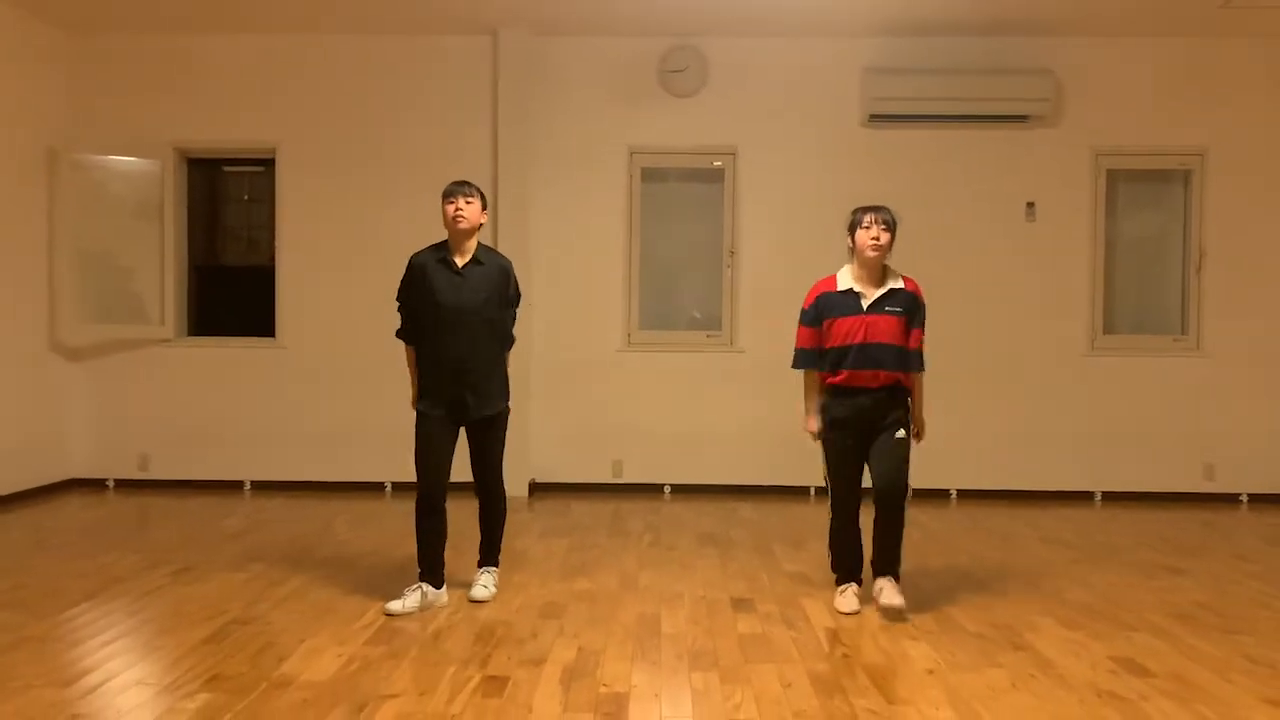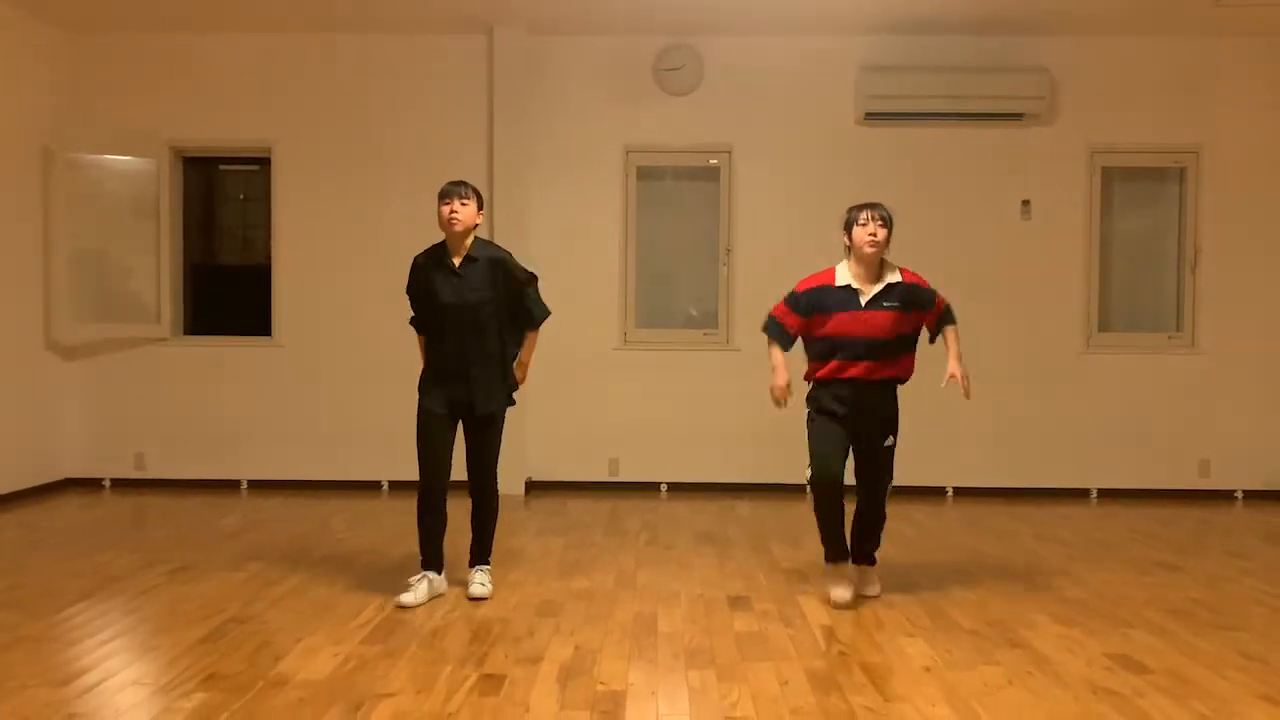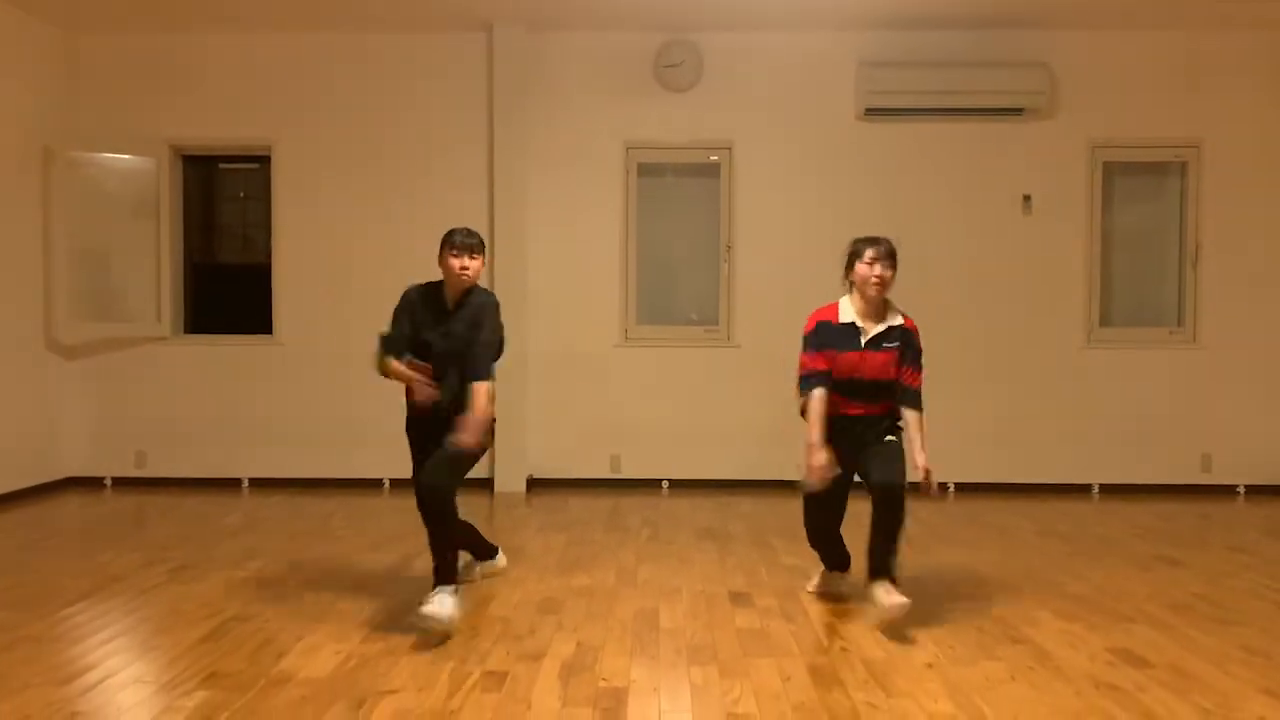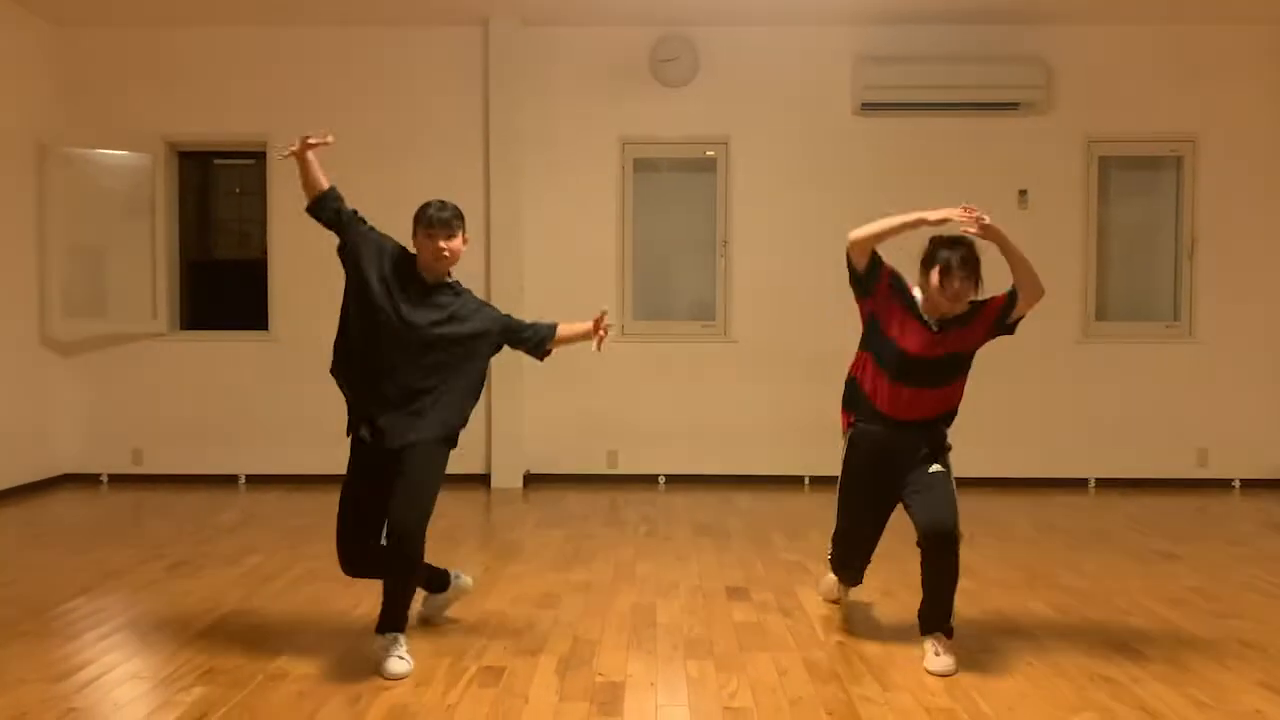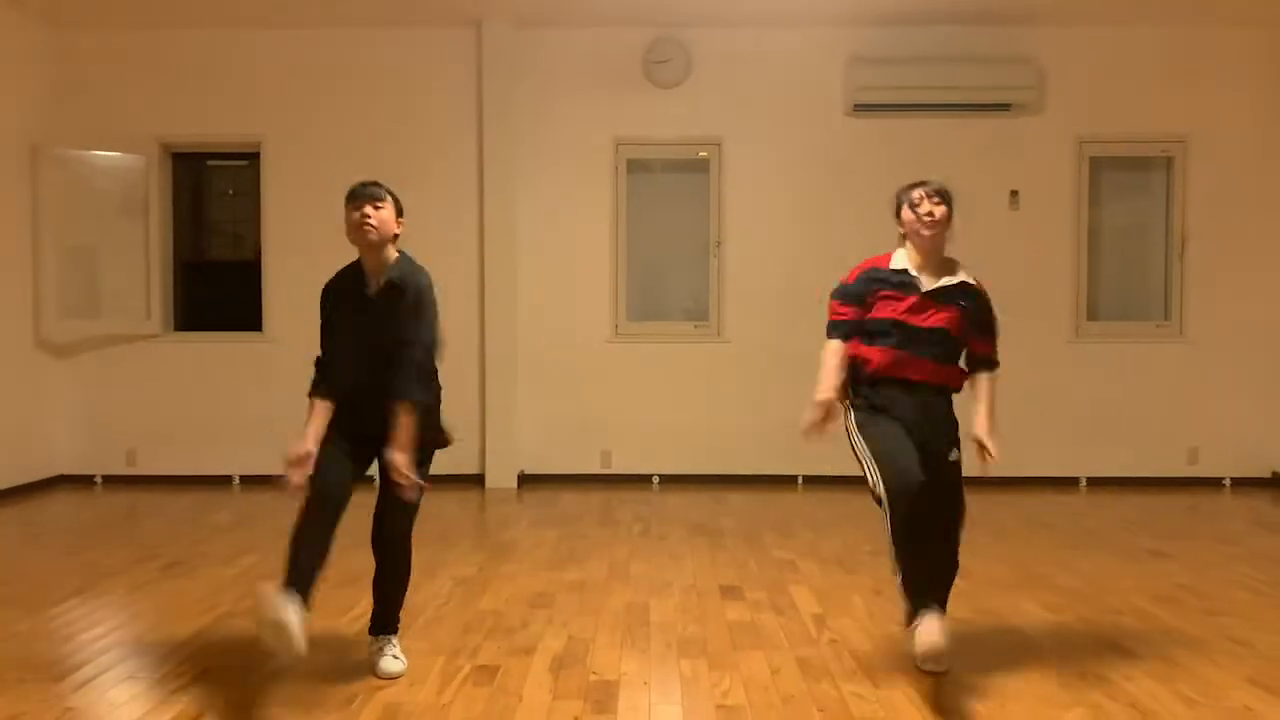
dt=0.4s
person 1, frame 1
left shoulder: (499, 268)
right shoulder: (421, 265)
left elbow: (505, 335)
right elbow: (410, 332)
left wrist: (498, 382)
right wrist: (416, 385)
left hip: (487, 395)
right hip: (436, 397)
left knee: (489, 485)
right knee: (430, 489)
left ankle: (487, 568)
right ankle: (430, 583)
person 1, frame 2
left shoulder: (498, 262)
right shoulder: (424, 265)
left elbow: (533, 315)
left wrist: (520, 365)
right wrist: (428, 369)
left hip: (488, 388)
right hip: (437, 389)
left knee: (482, 481)
right knee: (431, 481)
left ankle: (480, 566)
right ankle: (431, 572)
person 1, frame 3
left shoulder: (484, 306)
right shoulder: (415, 300)
left elbow: (482, 371)
right elbow: (387, 358)
left wrist: (475, 420)
right wrist: (410, 378)
left hip: (464, 426)
right hip: (425, 426)
left knee: (432, 489)
right knee: (435, 508)
left ankle: (445, 588)
right ankle: (488, 554)
person 1, frame 4
left shoulder: (470, 311)
right shoulder: (379, 260)
left elbow: (528, 335)
right elbow: (330, 209)
left wrist: (585, 329)
right wrist: (306, 158)
left hip: (426, 433)
right hip: (371, 430)
left knee: (404, 527)
right knee: (355, 554)
left ankle: (394, 635)
right ankle: (443, 582)
person 1, frame 5
left shoulder: (413, 286)
right shoulder: (337, 291)
left elbow: (415, 374)
right elbow: (329, 375)
left wrist: (402, 446)
right wrist: (310, 438)
left hip: (406, 426)
right hip: (350, 421)
left knee: (391, 535)
right knee: (325, 493)
left ankle: (386, 635)
right ankle: (291, 605)
person 2, frame 1
left shoulder: (908, 294)
right shoulder: (823, 295)
left elbow: (914, 361)
right elbow: (809, 359)
left wrist: (918, 411)
right wrist: (812, 411)
left hip: (889, 407)
right hip: (841, 407)
left knee: (891, 488)
right knee: (844, 500)
left ankle: (885, 577)
right ankle: (847, 581)
person 2, frame 2
left shoulder: (907, 287)
right shoulder: (817, 288)
left elbow: (944, 316)
right elbow: (778, 326)
left wrist: (954, 359)
right wrist: (779, 369)
left hip: (880, 399)
right hip: (830, 399)
left knee: (874, 490)
right knee: (826, 477)
left ankle: (865, 563)
right ankle: (838, 563)
person 2, frame 3
left shoulder: (904, 331)
right shoulder: (823, 323)
left elbow: (910, 397)
right elbow: (814, 386)
left wrist: (919, 450)
right wrist: (815, 445)
left hip: (880, 430)
right hip: (834, 432)
left knee: (890, 488)
right knee: (818, 518)
left ankle: (882, 579)
right ankle: (835, 569)
person 2, frame 4
left shoulder: (976, 319)
right shoulder: (887, 297)
left elbow: (1032, 293)
right elbow: (856, 242)
left wrist: (998, 239)
right wrist: (924, 216)
left hip: (926, 445)
right hip: (871, 439)
left knee: (940, 531)
right knee: (852, 539)
left ankle: (936, 634)
right ankle: (843, 573)
person 2, frame 5
left shoulder: (969, 294)
right shoulder: (872, 275)
left elbow: (984, 362)
right elbow: (839, 333)
left wrist: (983, 418)
right wrist: (826, 388)
left hip: (934, 413)
right hip: (876, 405)
left knee: (944, 526)
right knee: (904, 485)
left ankle: (931, 614)
right ankle: (922, 612)
